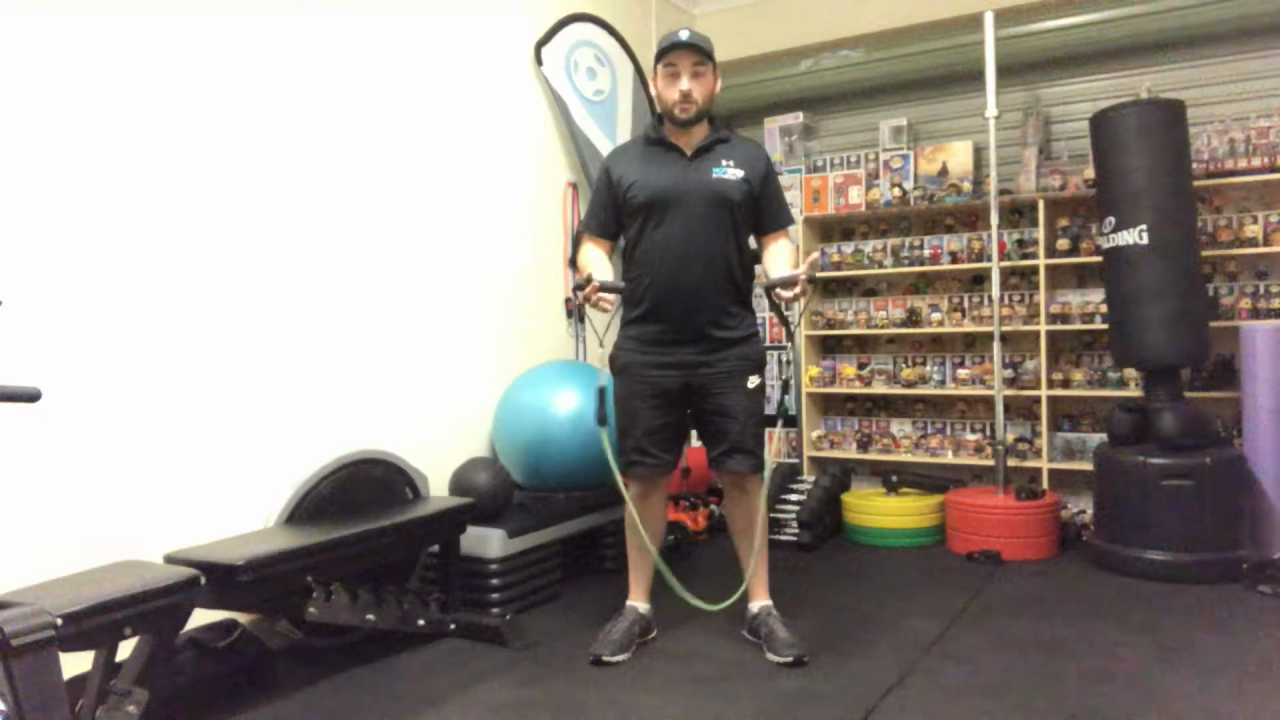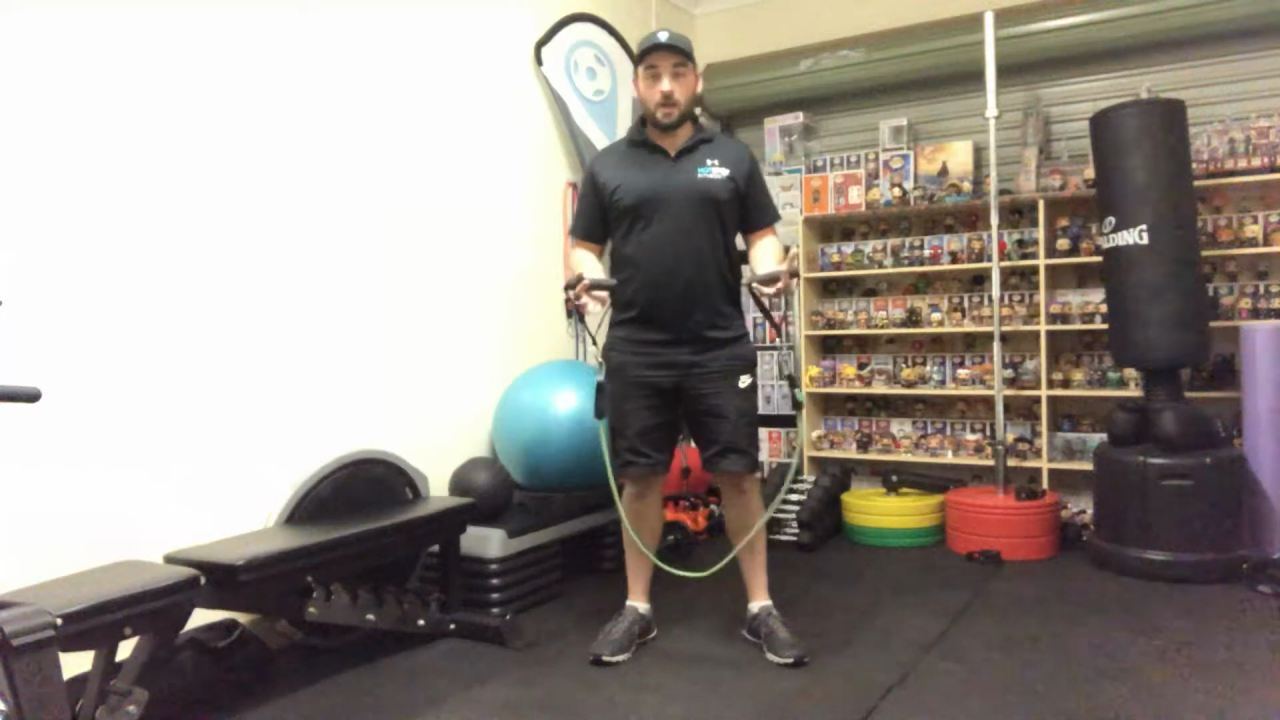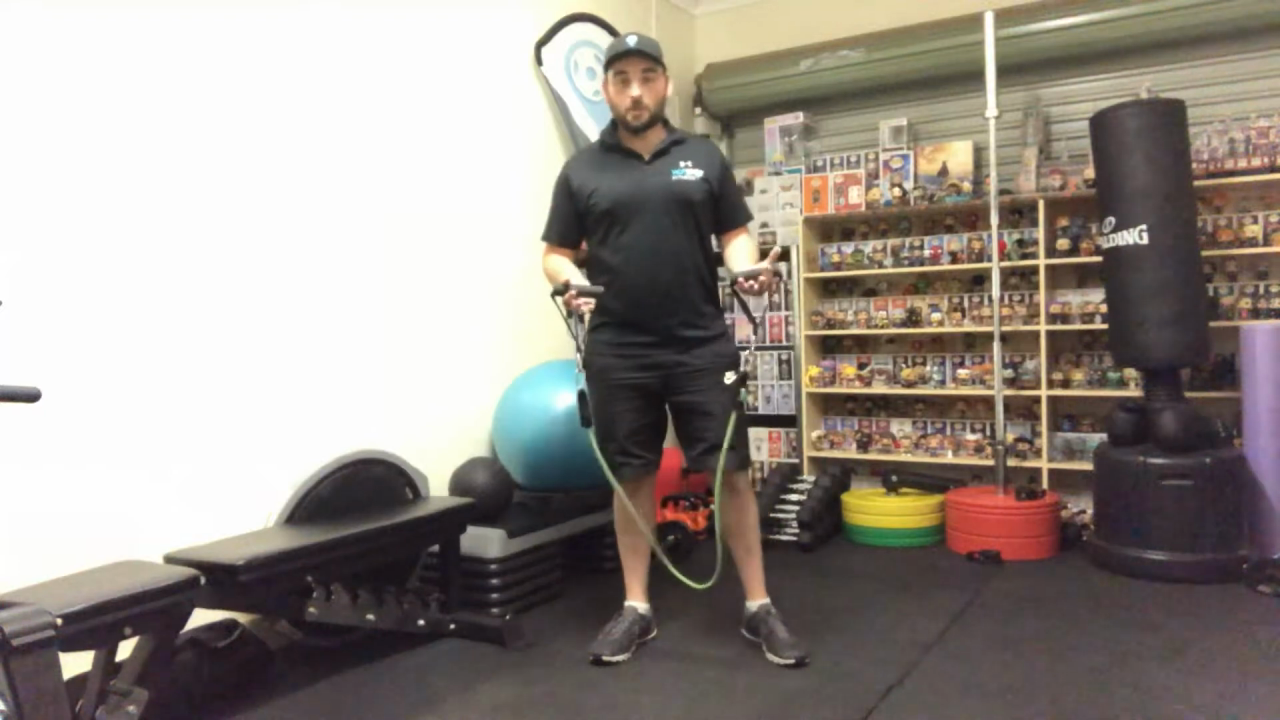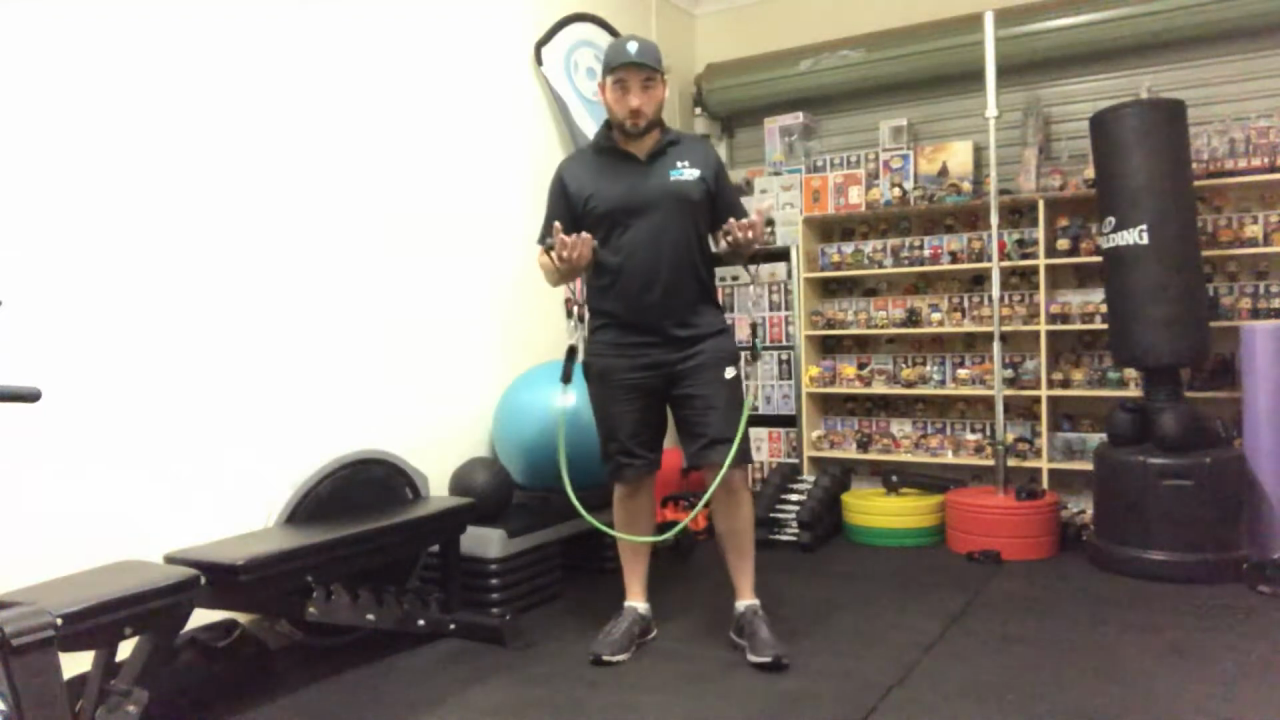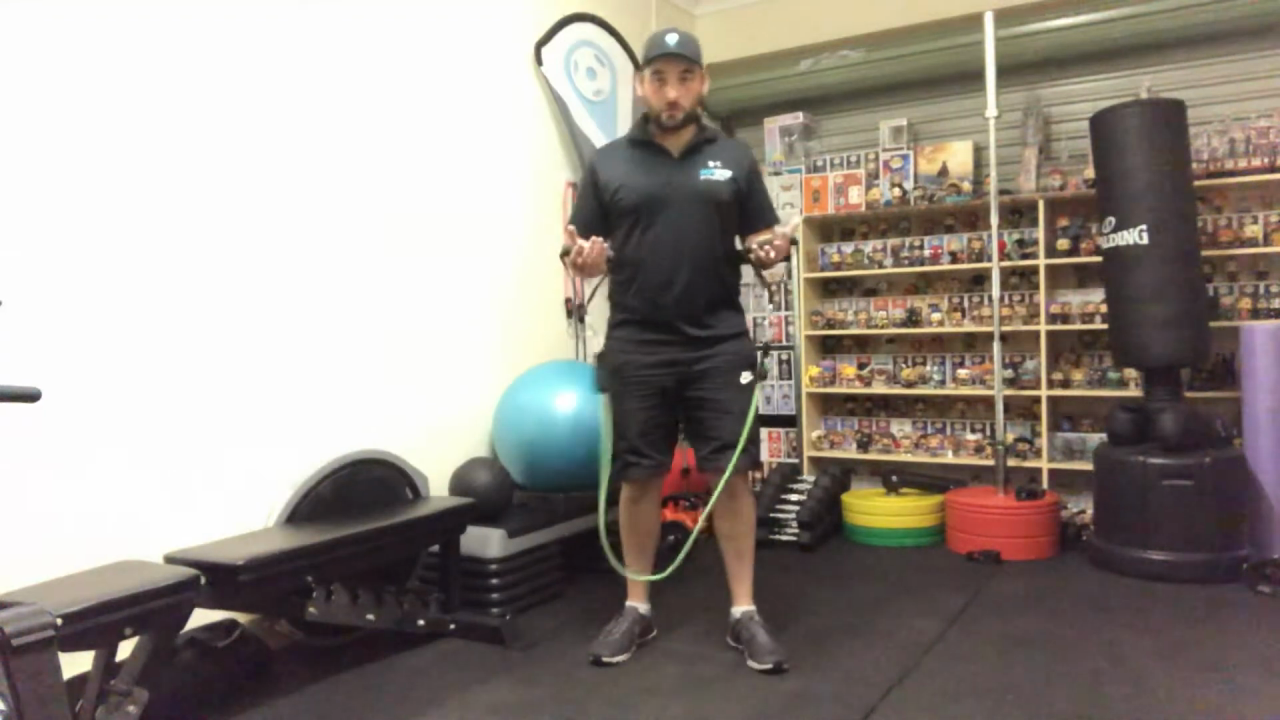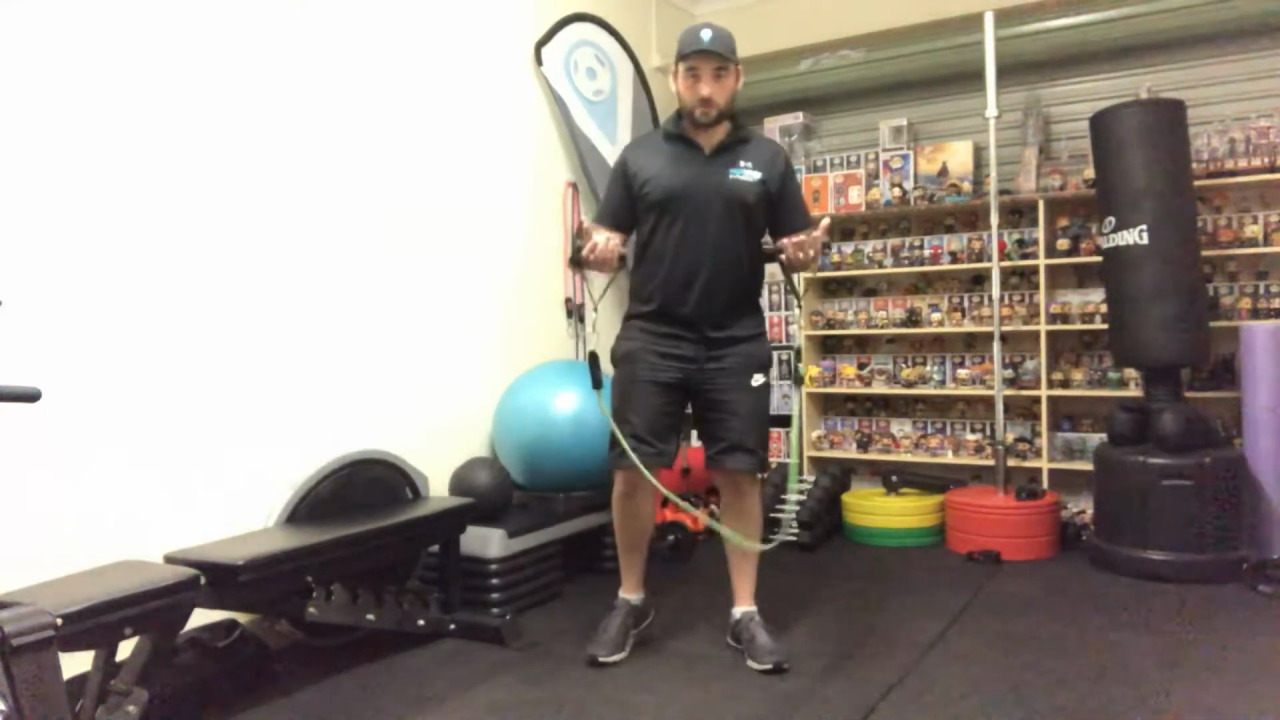
dt=0.3s
person 1, frame 1
left shoulder: (748, 159)
right shoulder: (623, 163)
left elbow: (774, 237)
right elbow: (595, 242)
left wrist: (784, 276)
right wrist: (596, 278)
left hip: (729, 349)
right hip: (645, 350)
left knee: (742, 473)
right knee: (644, 476)
left ankle: (760, 608)
right ankle: (638, 609)
person 1, frame 2
left shoulder: (732, 158)
right shoulder: (608, 166)
left elbow: (761, 234)
right elbow: (583, 245)
left wrist: (771, 270)
right wrist: (589, 278)
left hip: (720, 348)
right hip: (636, 350)
left knee: (738, 473)
right knee: (640, 477)
left ankle: (760, 609)
right ankle: (637, 608)
person 1, frame 3
left shoulder: (704, 158)
right shoulder: (581, 170)
left elbow: (735, 235)
right elbow: (557, 255)
left wrist: (748, 269)
right wrist: (567, 286)
left hip: (702, 343)
right hip: (618, 352)
left knee: (729, 471)
right knee: (632, 476)
left ankle: (759, 607)
right ankle: (637, 608)
person 1, frame 4
left shoulder: (699, 157)
right shoulder: (576, 172)
left elbow: (732, 233)
right elbow: (550, 264)
left wrist: (747, 236)
right wrist: (563, 260)
left hip: (701, 340)
right hip: (619, 351)
left knee: (726, 468)
right knee: (631, 476)
left ankle: (747, 607)
right ankle: (636, 608)
person 1, frame 5
left shoulder: (733, 158)
right shoulder: (609, 163)
left elbow: (761, 239)
right elbow: (585, 246)
left wrist: (774, 249)
right wrist: (584, 258)
left hip: (719, 343)
right hip: (636, 346)
left knee: (731, 473)
right knee: (637, 477)
left ankle: (744, 613)
right ankle: (636, 609)
person 1, frame 6
left shoulder: (767, 158)
right shoulder: (640, 156)
left elbow: (793, 240)
right elbow: (606, 235)
left wrist: (804, 252)
right wrist: (601, 252)
left hip: (736, 343)
right hip: (651, 337)
left knee: (740, 474)
right knee: (633, 469)
left ankle: (744, 614)
right ankle: (630, 599)
